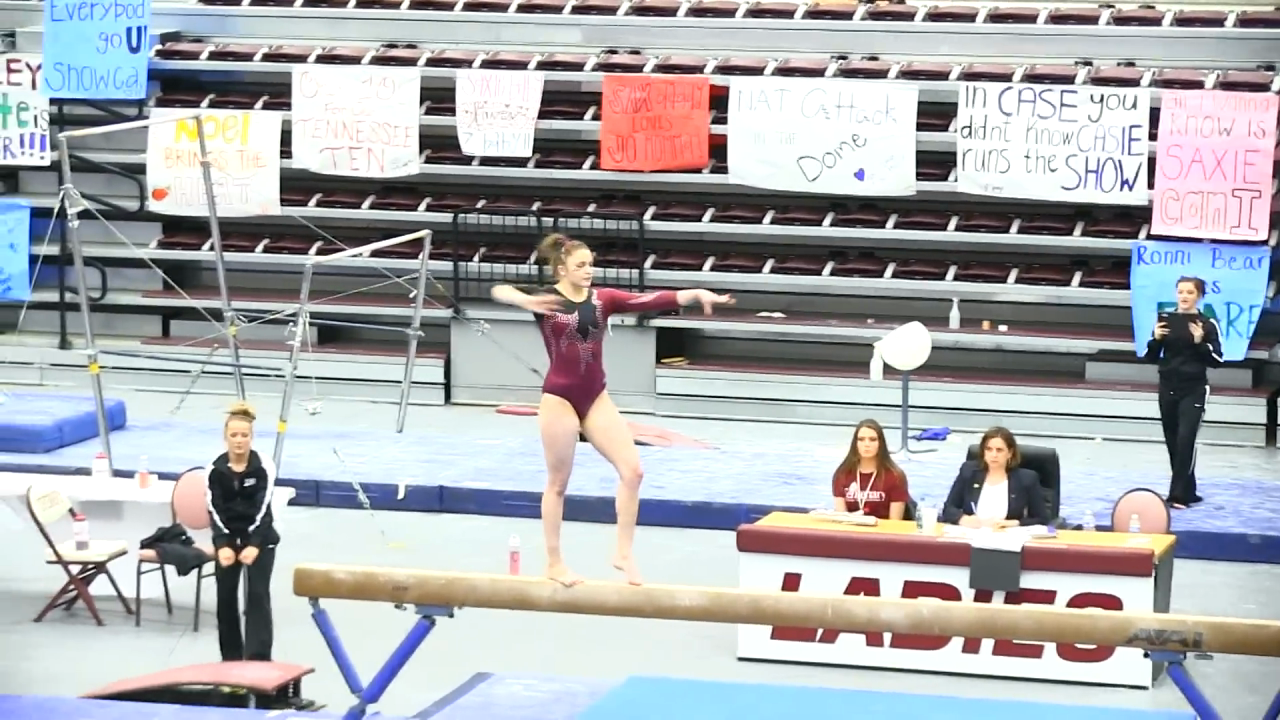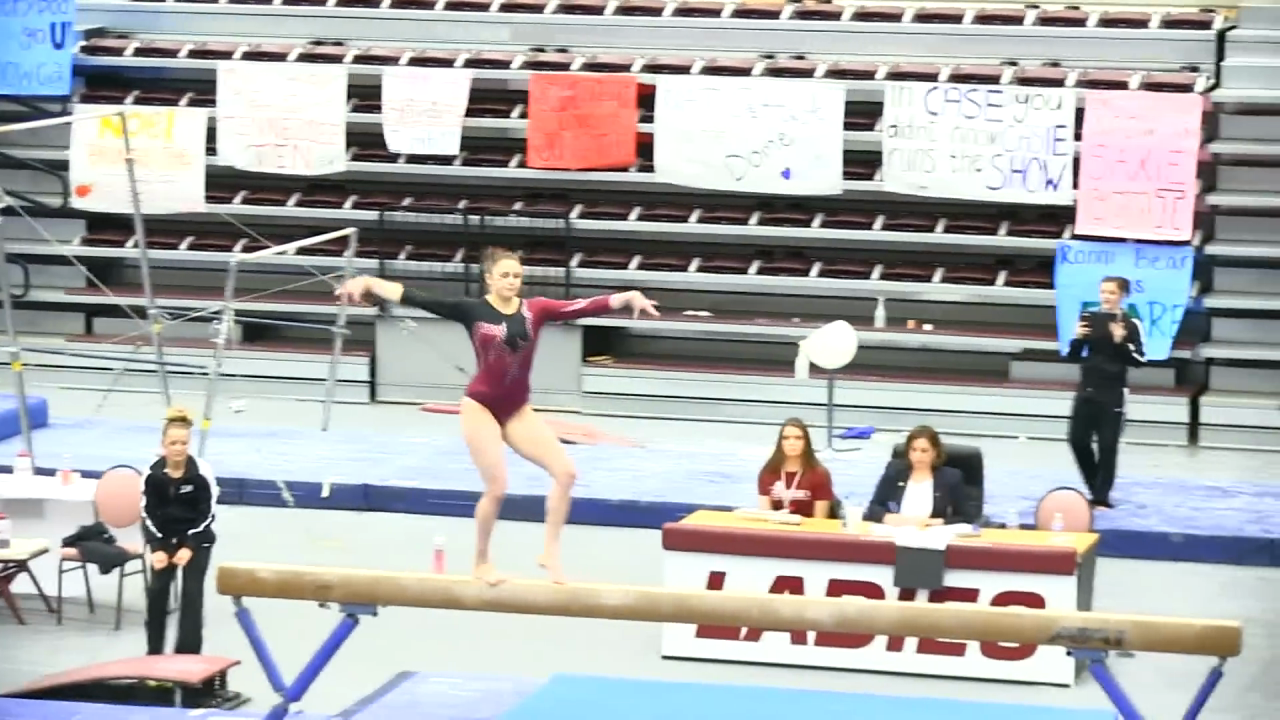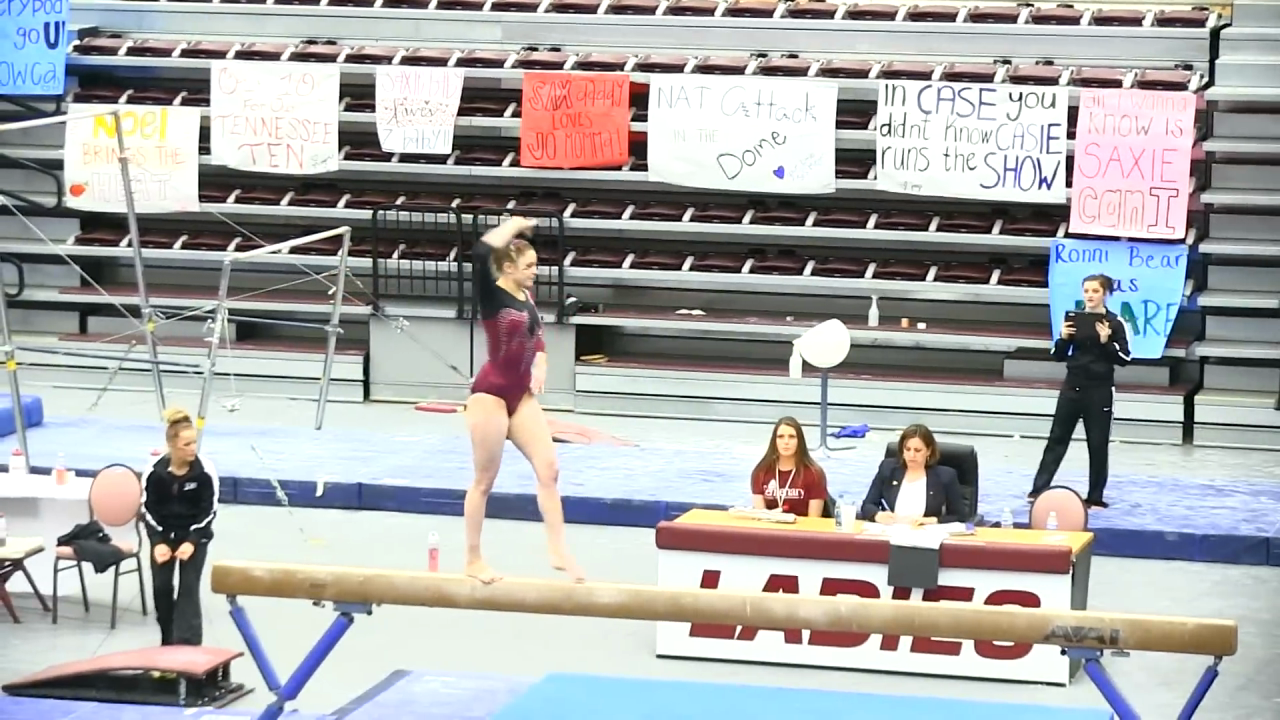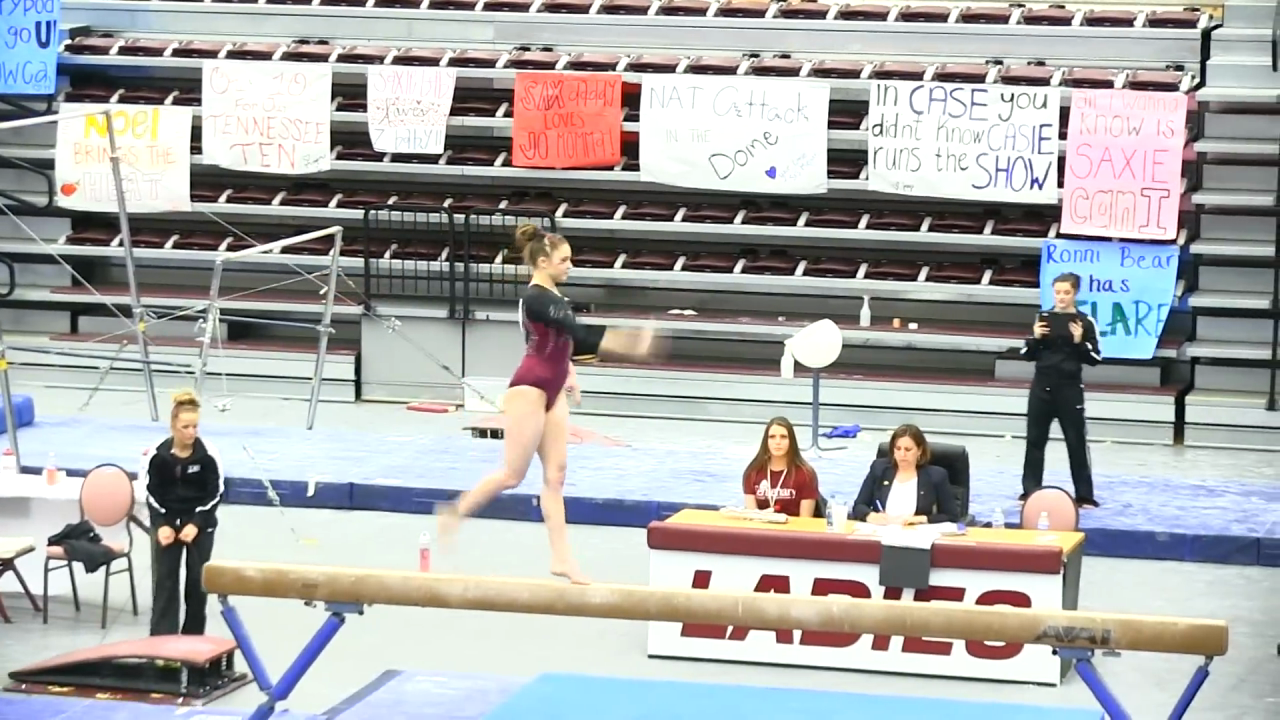
dt=0.4s
person 1, frame 1
left shoulder: (601, 298)
right shoulder: (546, 298)
left elbow: (649, 302)
right elbow: (502, 291)
left wrist: (696, 294)
right wrist: (524, 300)
left hip: (596, 397)
right hip: (560, 398)
left knee: (632, 471)
right knee: (558, 483)
left ankle: (623, 554)
right ankle: (554, 562)
person 1, frame 2
left shoulder: (535, 310)
right shoulder: (472, 310)
left elbow: (584, 307)
right elbow: (415, 298)
left wrist: (628, 296)
right wrist: (368, 283)
left hip: (518, 409)
right hip: (481, 408)
left knee: (565, 472)
right knee: (497, 488)
left ankle: (550, 553)
right ankle: (481, 562)
person 1, frame 3
left shoulder: (526, 297)
right shoulder: (491, 296)
right elbow: (481, 255)
left wrist: (538, 366)
right wrist: (513, 225)
left hip: (522, 397)
right hip: (491, 395)
left knee: (548, 471)
right knee: (484, 481)
left ankle: (560, 552)
right ankle: (474, 560)
person 1, frame 4
left shoulder: (551, 294)
right shoulder: (538, 299)
right elbow: (580, 334)
left wrist: (568, 372)
right wrist: (632, 344)
left hip: (551, 392)
right hip: (530, 390)
left knee: (555, 477)
right knee: (511, 475)
left ankle: (562, 559)
right ankle: (456, 512)
person 2, frame 1
left shoulder: (264, 466)
right shoulder: (216, 469)
left elbow: (263, 509)
right elbow: (215, 510)
left wrist: (254, 544)
right wrist: (222, 545)
left hip: (260, 539)
right hip: (228, 538)
left knee: (258, 595)
right knee: (226, 596)
left ankle: (258, 657)
right ankle: (231, 656)
person 2, frame 2
left shoulder: (202, 472)
right shoulder: (153, 474)
left elbow: (207, 514)
right elbow: (148, 514)
left wrist: (189, 547)
right wrist: (157, 548)
left hip: (196, 539)
right hip: (164, 537)
left knee: (191, 593)
right knee: (157, 590)
left ankle: (187, 653)
right ankle: (154, 651)
person 2, frame 3
left shoulder: (205, 470)
right shoulder: (155, 472)
left elbow: (209, 511)
right elbow: (149, 510)
left wrist: (192, 542)
right wrist: (158, 542)
left hip: (195, 534)
right hip: (163, 534)
left knee: (189, 588)
right knee: (161, 587)
left ankle: (186, 644)
right ankle: (169, 640)
person 2, frame 4
left shoulder: (208, 454)
right shoulder: (158, 455)
left elbow: (215, 493)
right elbow: (152, 493)
left wrist: (196, 524)
right wrist: (161, 524)
left hip: (200, 520)
right hip: (168, 519)
left knee: (197, 578)
right knee: (164, 577)
left ankle: (193, 633)
right ankle: (163, 636)
person 3, frame 1
left shoulder: (1207, 324)
right shoulder: (1166, 320)
left elbow: (1217, 360)
right elbow: (1151, 358)
left wrist: (1199, 343)
right wrist: (1156, 339)
left hip: (1193, 390)
right hip: (1167, 388)
left knee: (1185, 440)
right knee: (1173, 442)
left ankle: (1179, 494)
right ankle: (1187, 491)
person 3, frame 2
left shoulder: (1130, 324)
right shoulder: (1089, 319)
left elbow: (1138, 360)
right elbow: (1074, 355)
left wrist: (1120, 342)
right wrist: (1077, 338)
left hip: (1113, 390)
right hip: (1087, 387)
left knee: (1107, 444)
right knee: (1077, 438)
left ankle: (1101, 496)
right ankle: (1096, 486)
person 3, frame 3
left shoulder: (1115, 323)
right shoulder: (1073, 319)
left elbow: (1124, 359)
right elbow: (1058, 356)
left wrist: (1106, 342)
right wrist: (1063, 338)
left hip: (1100, 390)
right hip: (1072, 386)
left knee: (1098, 444)
right knee: (1057, 437)
left ankle: (1095, 496)
right ankle: (1040, 488)
person 3, frame 4
left shoulder: (1085, 322)
right shoulder: (1043, 318)
left elbow: (1095, 359)
right elbow: (1027, 355)
left wrist: (1079, 342)
right wrist: (1035, 338)
left hip: (1070, 389)
right hip: (1042, 387)
left knee: (1076, 442)
right knee: (1035, 439)
left ankle: (1084, 495)
right ankle: (1030, 490)
